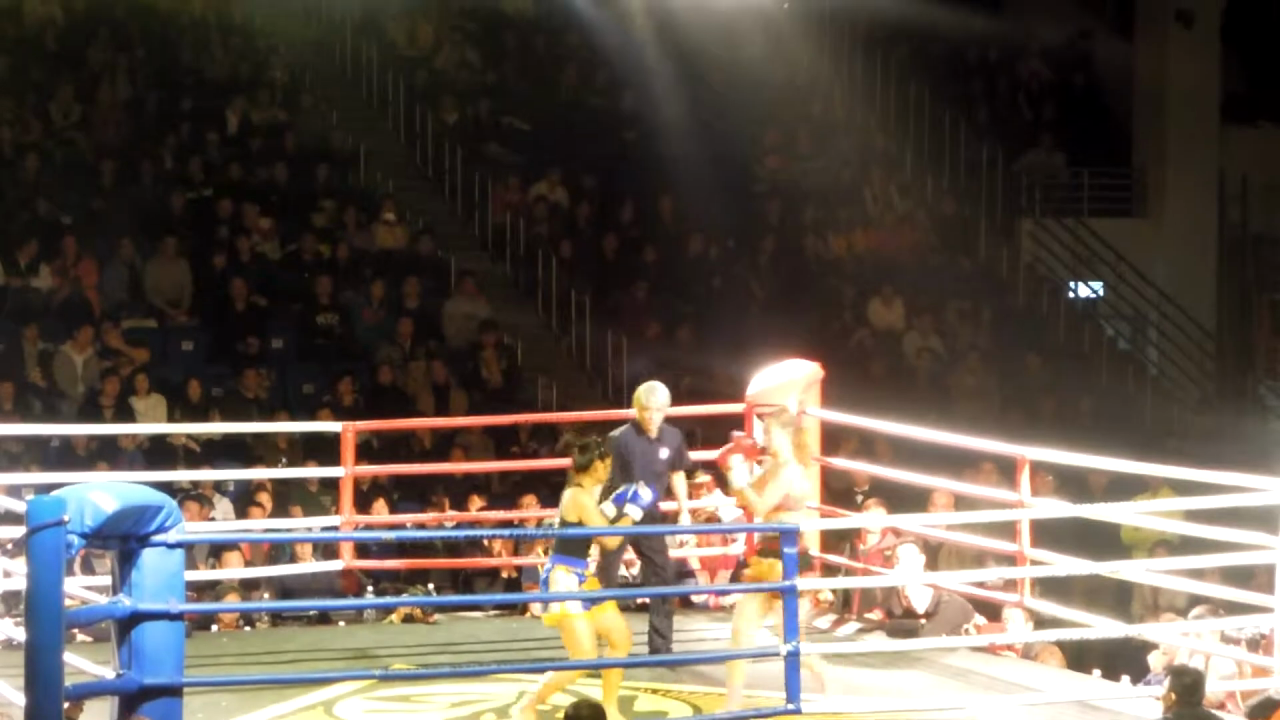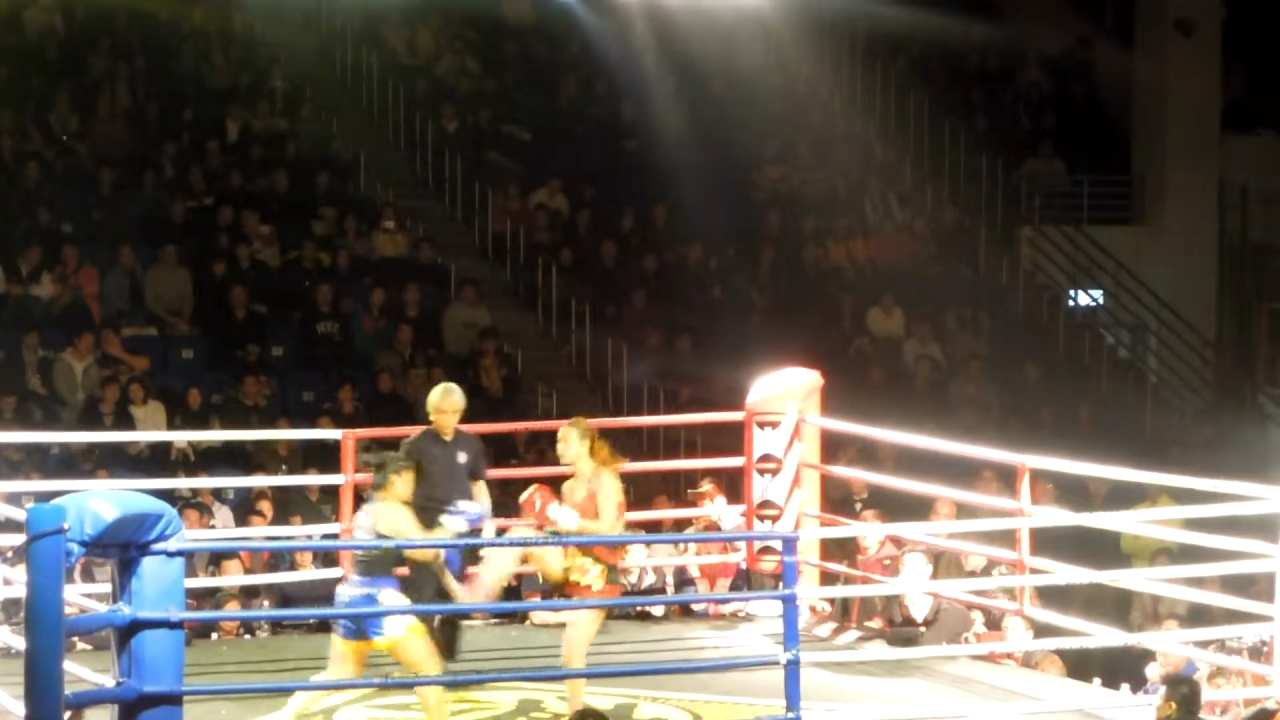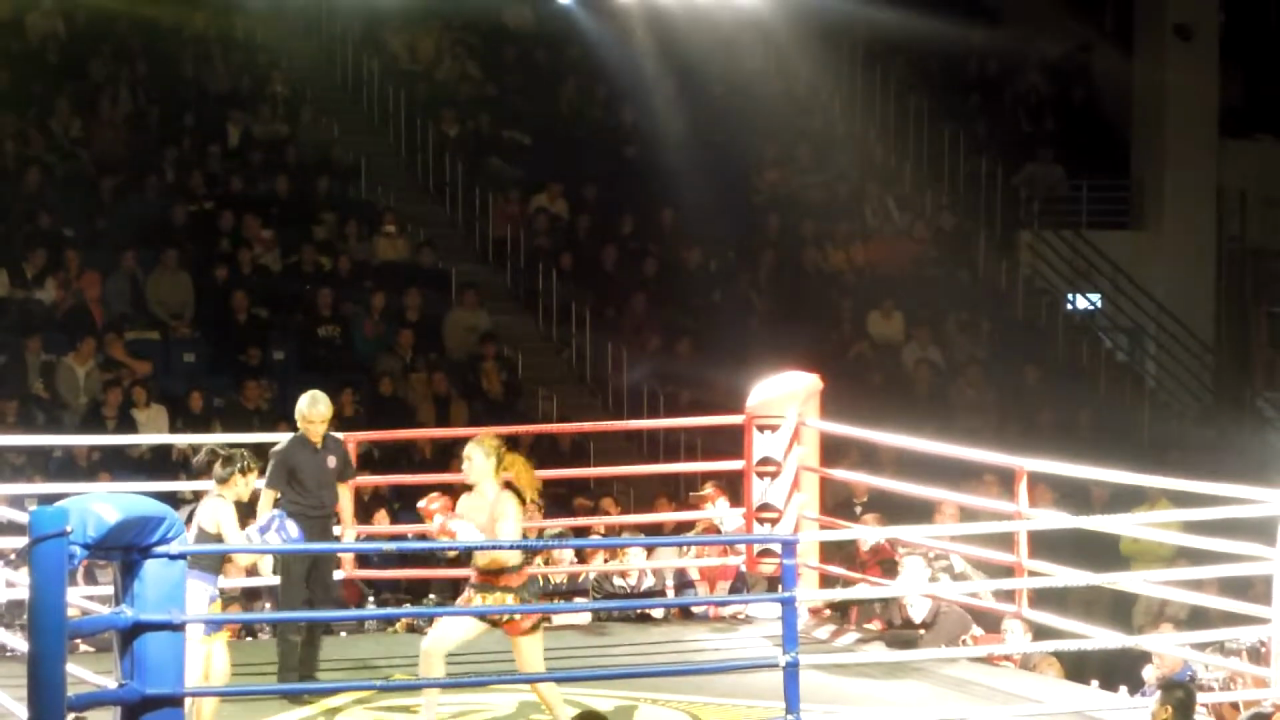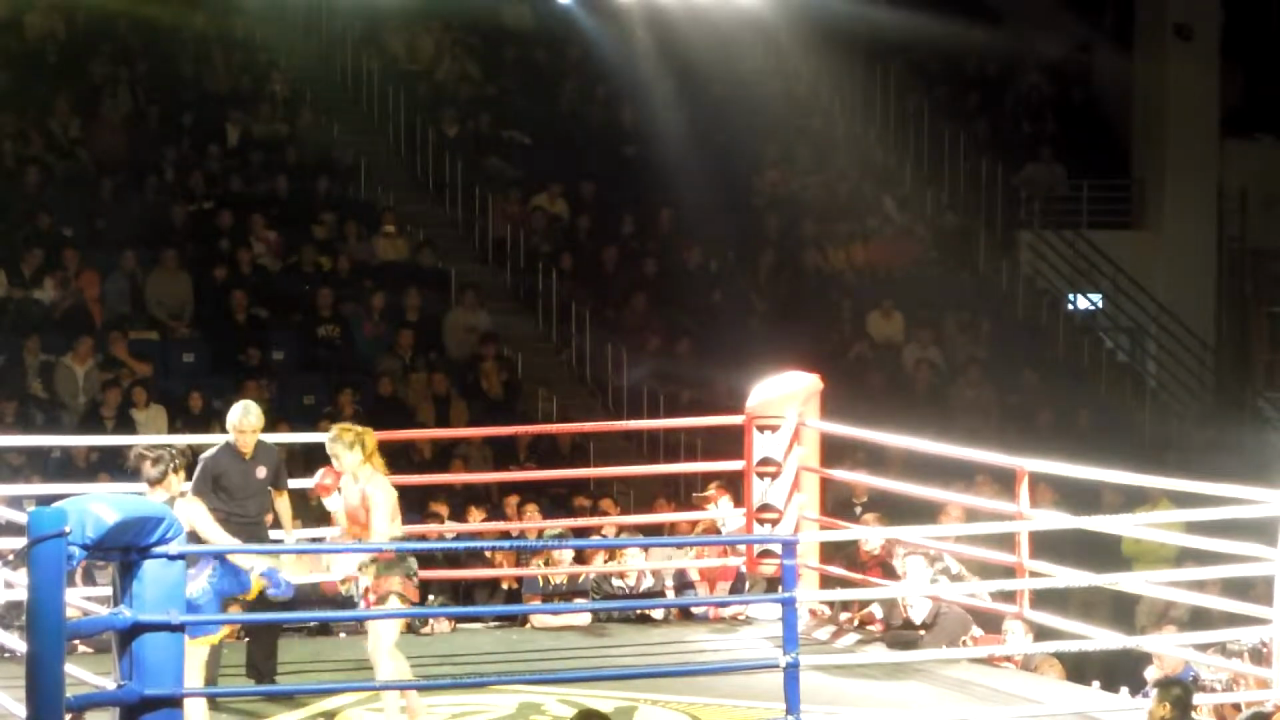
dt=1s
person 1, frame 1
left shoulder: (790, 471)
right shoulder: (771, 465)
left elbow: (759, 508)
right elbow: (747, 494)
left wrist: (739, 481)
right wrist: (744, 465)
right hip: (766, 554)
right knee: (740, 631)
left ankle: (823, 684)
right ankle: (732, 704)
person 1, frame 2
left shoulder: (605, 478)
right shoulder: (570, 486)
left elbow: (608, 529)
left wrist: (569, 521)
right wrist: (543, 518)
left hip: (601, 571)
right hip: (572, 559)
left knee: (572, 655)
right knee: (516, 538)
right ankle: (479, 594)
person 1, frame 3
left shoulder: (506, 502)
right shoulder: (466, 501)
left elbow: (509, 555)
left wrist: (467, 535)
right wrist: (441, 526)
left hip: (513, 594)
right hip: (480, 591)
left knee: (534, 676)
right knee: (430, 647)
person 1, frame 4
left shoulder: (376, 485)
right shoulder: (347, 481)
left elbow: (383, 535)
right elbow: (347, 532)
left wrist: (352, 560)
right wrist: (330, 498)
left hip: (395, 569)
right hip: (377, 568)
left knee: (380, 649)
right knee: (383, 650)
person 2, frame 1
left shoulder: (673, 437)
right shoulder: (621, 439)
left elbow: (677, 474)
left wrist: (684, 511)
left hip: (649, 515)
left knee: (663, 580)
right knee: (605, 581)
left ankle: (660, 648)
person 2, frame 2
left shoulder: (469, 443)
right shoulder: (417, 445)
left elbow: (478, 485)
left wrist: (488, 525)
right hip: (423, 527)
right knee: (424, 598)
left ankle: (445, 660)
person 2, frame 3
left shoulder: (336, 448)
right shoulder: (286, 452)
right elbow: (267, 498)
left wrist: (349, 529)
left hip: (323, 532)
left knee: (322, 604)
right knee: (292, 609)
left ankle: (306, 673)
right ankle: (289, 681)
person 2, frame 4
left shoulder: (272, 456)
right shoulder: (213, 460)
left elbow: (280, 495)
left wrist: (290, 536)
left hip: (257, 540)
left knee: (264, 609)
left ankle: (264, 676)
right ankle: (205, 685)
person 3, frame 1
left shoulder: (579, 492)
right shoulder: (579, 497)
right elbow: (610, 540)
left wrist: (614, 505)
right wrist: (635, 509)
left hip: (580, 578)
right hip: (565, 579)
left knee: (621, 637)
right knee: (584, 659)
person 3, frame 2
left shoulder: (366, 512)
right shoulder: (394, 511)
right elbow: (425, 548)
left wrist: (439, 556)
right wrist: (455, 523)
left hip: (352, 595)
right hip: (380, 598)
left knee: (337, 674)
right knee: (430, 669)
person 3, frame 3
left shoulder: (212, 504)
right shoulder: (221, 507)
right elbow: (242, 558)
left wrist: (257, 534)
left hip: (201, 594)
right hip: (193, 593)
left knee: (218, 672)
right knee: (190, 681)
person 3, frame 4
right shoulder: (187, 507)
right elbow: (225, 543)
right wrist: (267, 567)
left hip: (189, 598)
right hip: (216, 576)
left knee: (191, 679)
